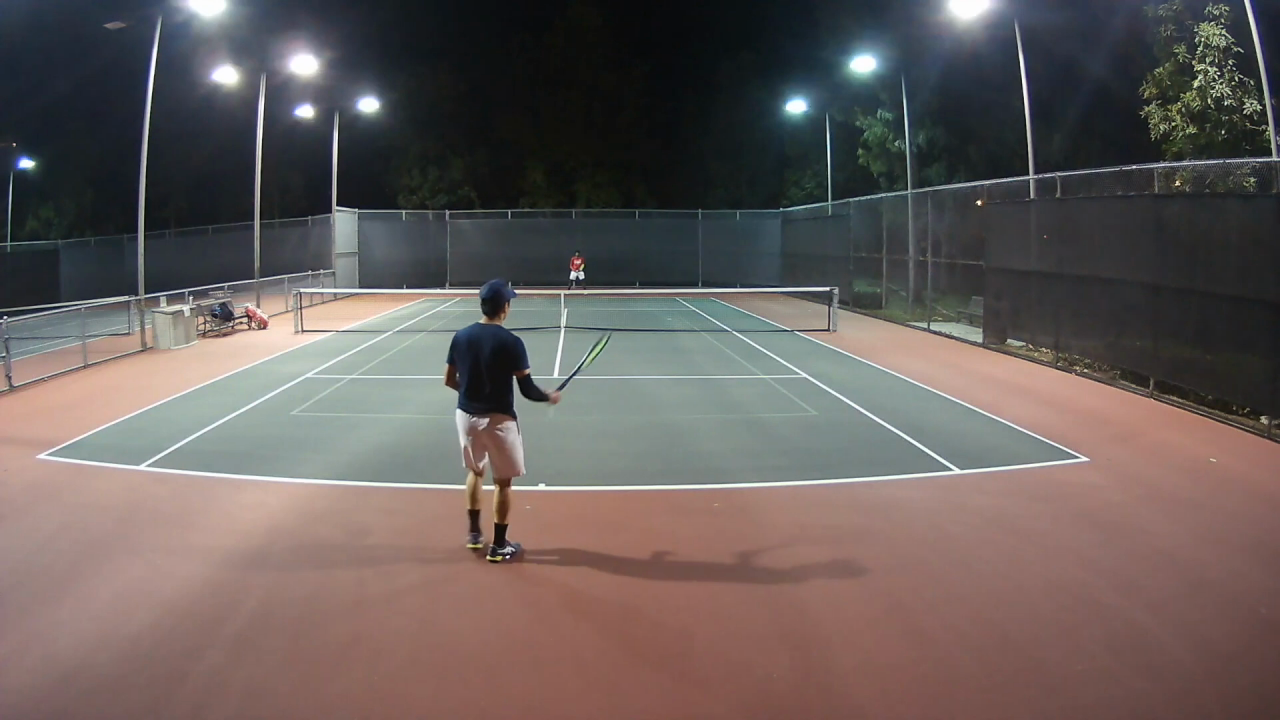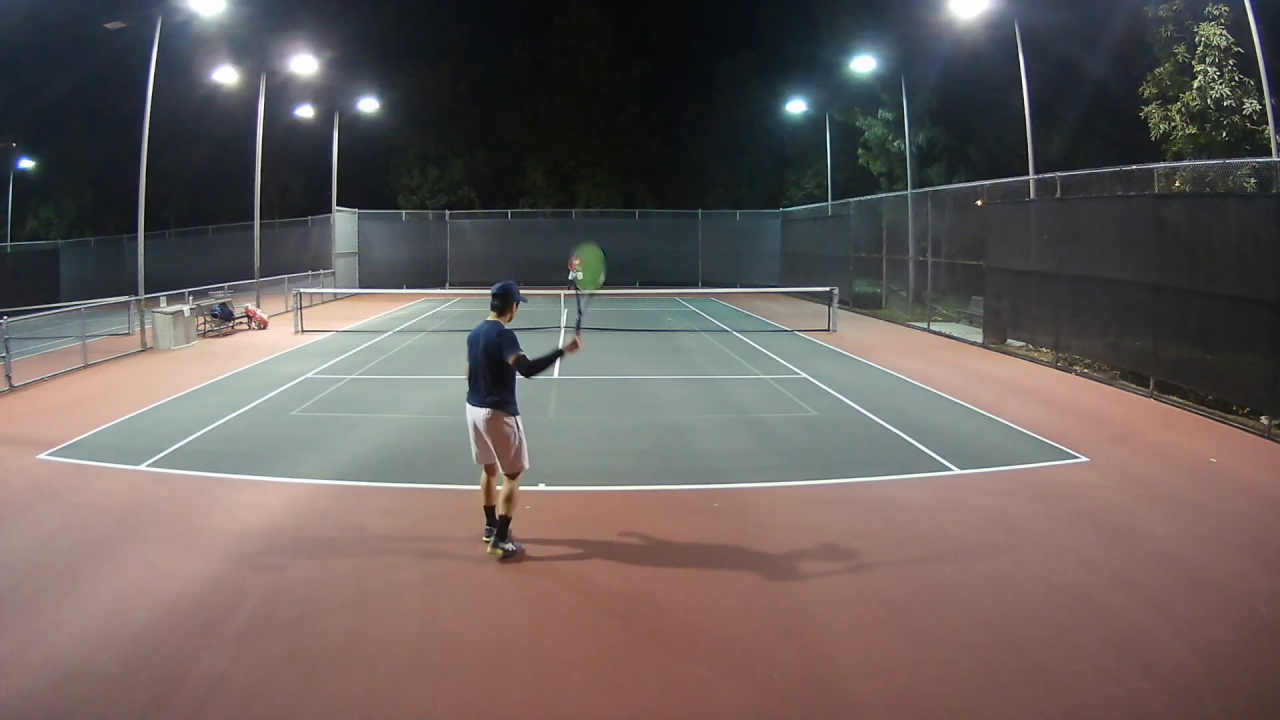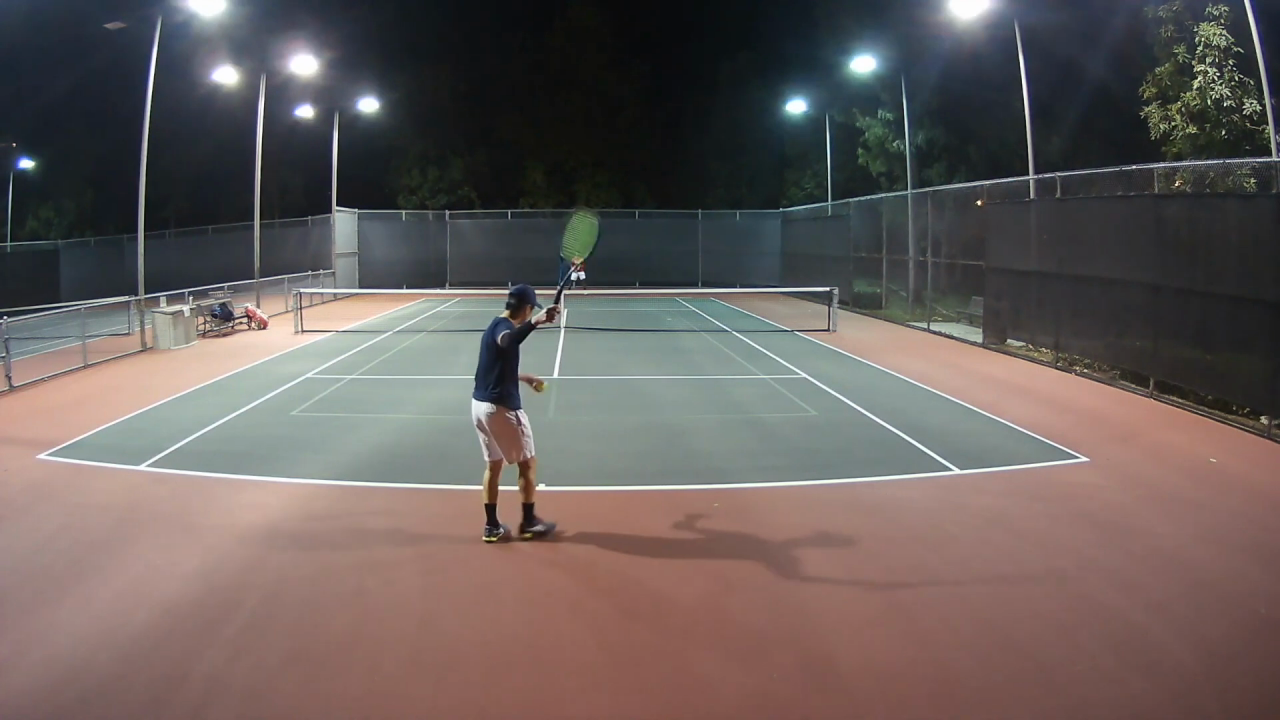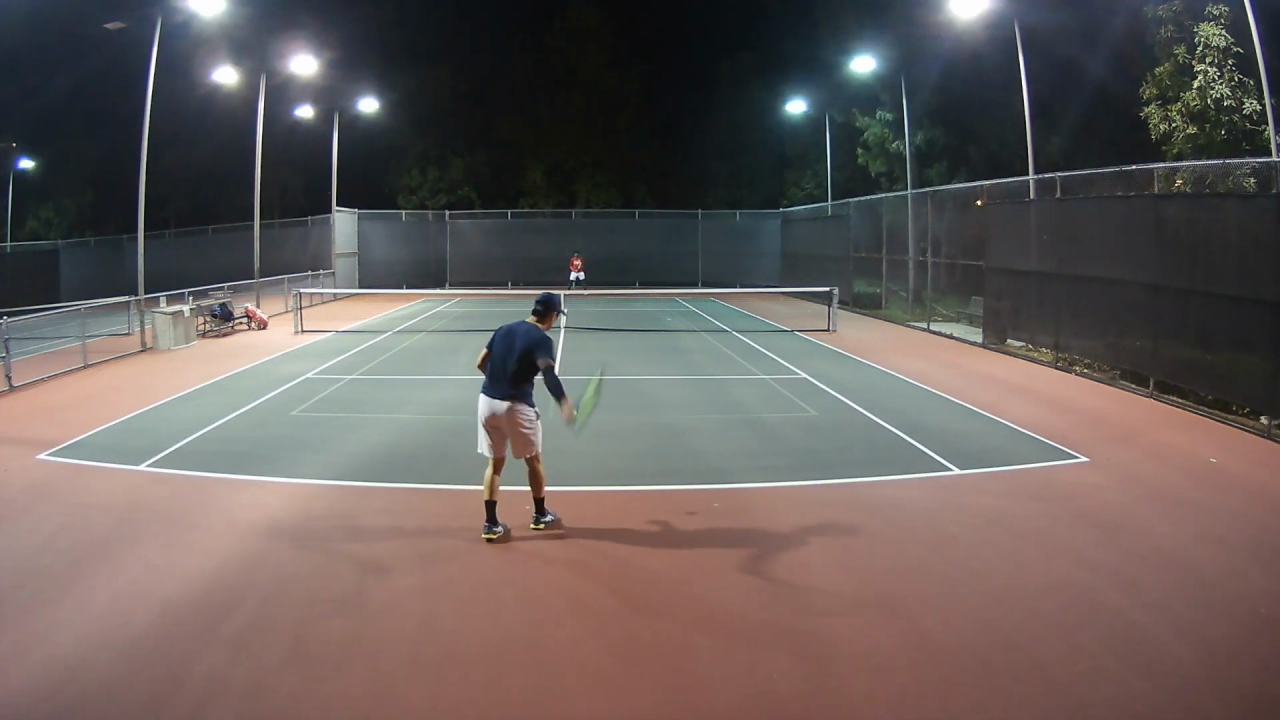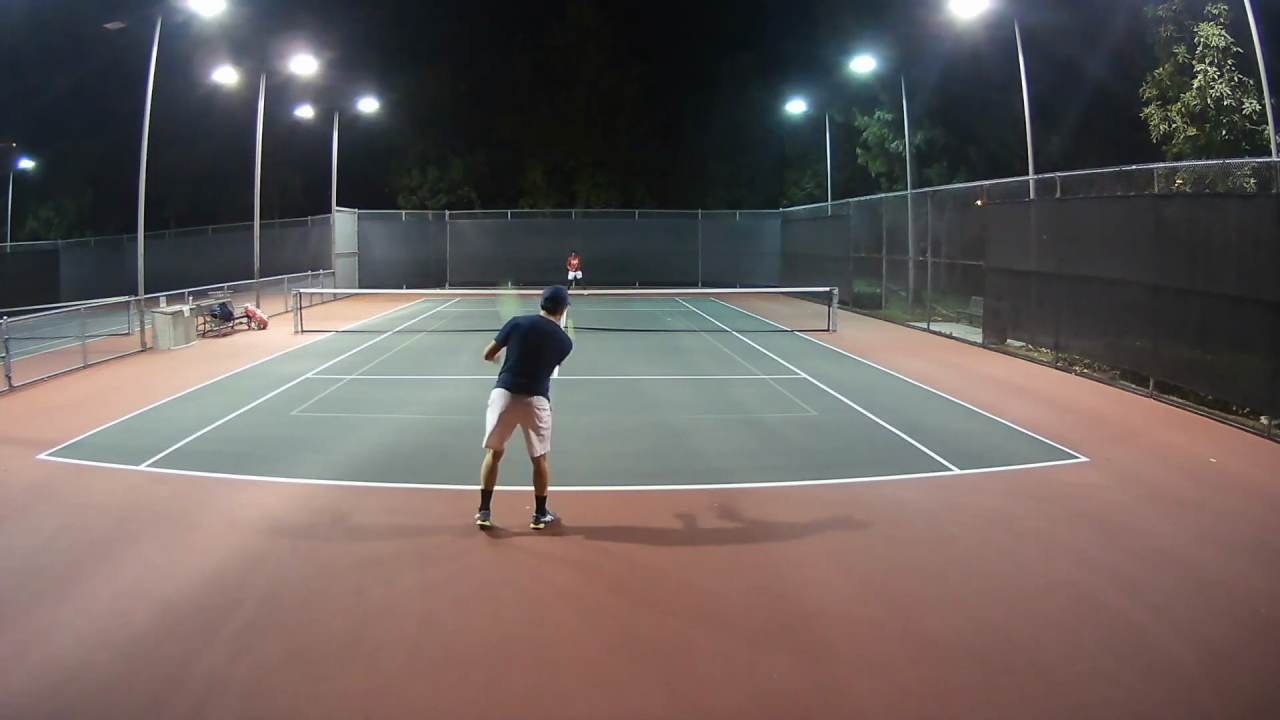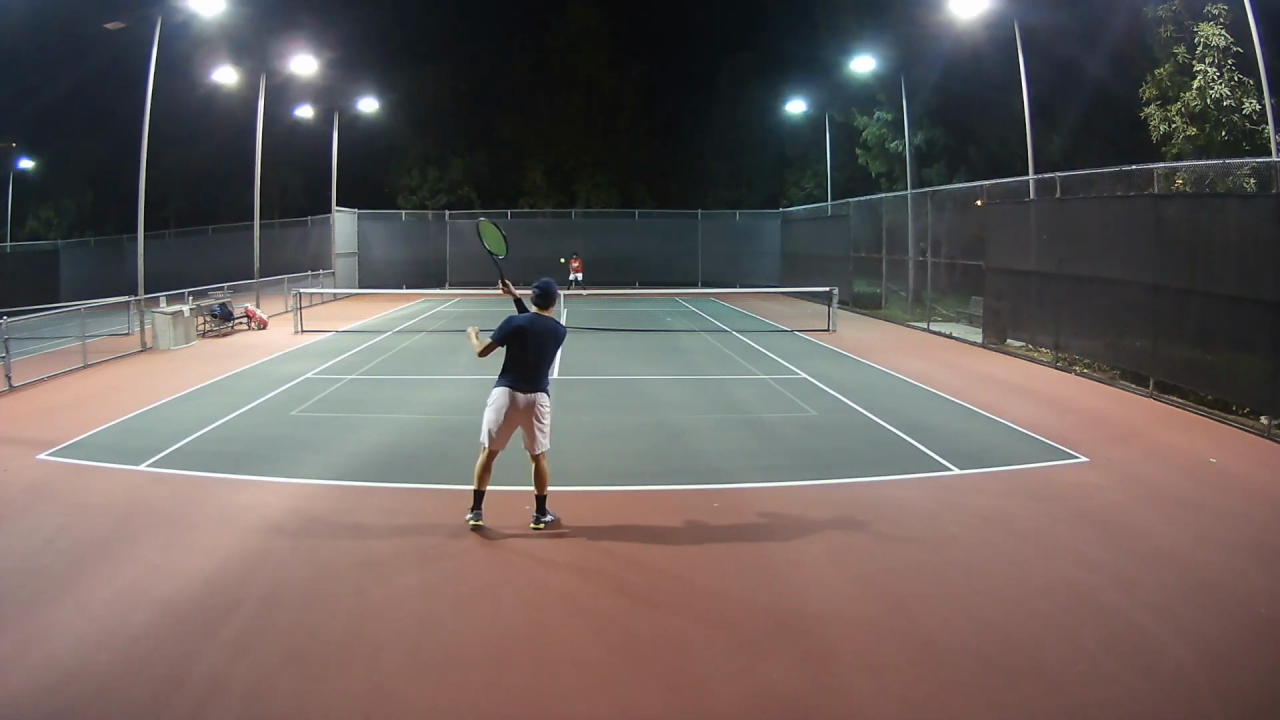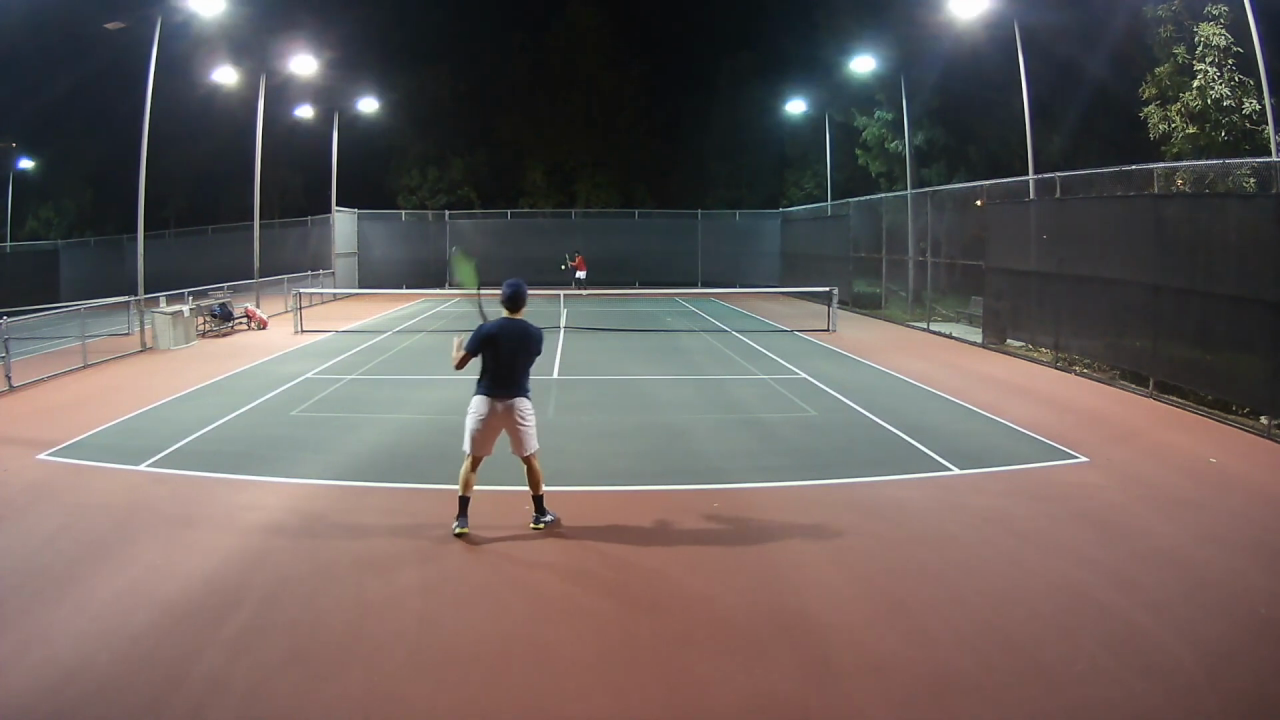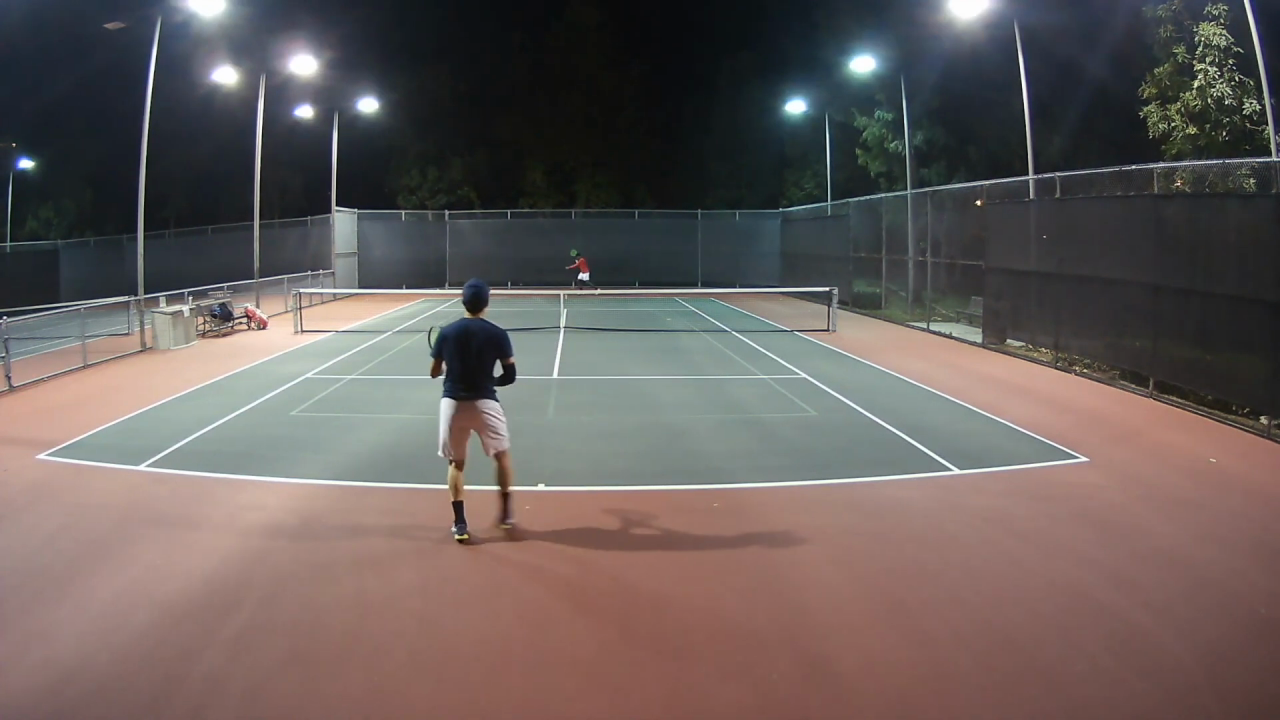
dt=0.3s
person 1, frame 1
left shoulder: (461, 336)
right shoulder: (511, 342)
left elbow: (450, 380)
right elbow: (527, 389)
right wrist: (549, 397)
left hip: (466, 415)
right hip: (499, 420)
left knee: (475, 471)
right knee: (503, 482)
left ankle: (474, 531)
right ankle: (499, 545)
person 1, frame 2
left shoulder: (476, 333)
right shoulder: (504, 334)
right elbow: (527, 369)
right wrist: (563, 350)
left hip: (474, 409)
right hip: (499, 413)
left knee: (489, 469)
right knee: (514, 476)
left ankle: (491, 526)
right ankle: (500, 536)
person 1, frame 3
left shoulder: (497, 326)
right shoulder: (503, 326)
right elbow: (508, 343)
left wrist: (524, 377)
right wrist: (535, 322)
left hip: (480, 404)
right hip: (501, 408)
left knee: (494, 465)
right knee: (527, 464)
left ankle: (492, 526)
right ankle: (529, 522)
person 1, frame 4
left shoulder: (505, 329)
right shoulder: (542, 340)
left elbow: (481, 364)
right elbow: (547, 371)
right wrist: (563, 401)
left hip: (487, 401)
right hip: (516, 406)
left knee: (495, 463)
right knee: (533, 460)
left ankle: (491, 523)
right ankle: (540, 515)
person 1, frame 5
left shoulder: (518, 323)
right shoulder: (564, 342)
left elbow: (488, 355)
left wrist: (501, 361)
left hip: (503, 395)
right hip: (535, 400)
left knee: (494, 453)
right knee: (540, 458)
left ankle: (484, 511)
right ankle: (540, 514)
person 1, frame 6
left shoulder: (514, 323)
right shoulder: (560, 331)
left elbow: (482, 352)
left wrist: (473, 335)
right wrist: (515, 297)
left hip: (506, 393)
right hip: (537, 398)
left knee: (488, 453)
right knee: (539, 457)
left ankle: (476, 511)
right ankle: (541, 514)
person 1, frame 7
left shoulder: (486, 330)
right shoulder: (535, 334)
left elbow: (458, 364)
left wrist: (456, 347)
left hip: (486, 401)
right hip: (518, 403)
left knee: (472, 460)
right knee: (530, 458)
left ankle: (462, 519)
right ankle: (540, 514)
person 1, frame 8
left shoulder: (447, 332)
right shoulder: (498, 334)
left elbow: (434, 372)
right elbow: (510, 376)
left hip: (452, 403)
right hip: (485, 404)
left knee: (455, 463)
right knee: (502, 455)
left ankle: (460, 524)
right ankle: (506, 513)
